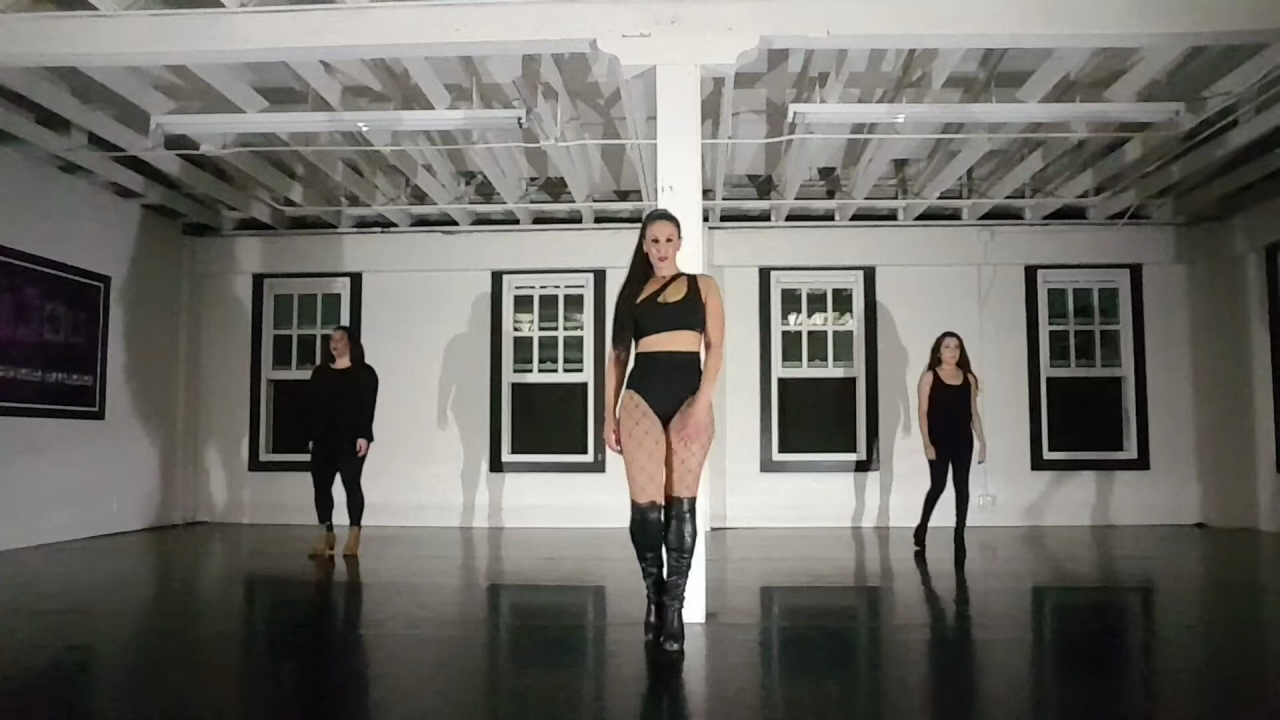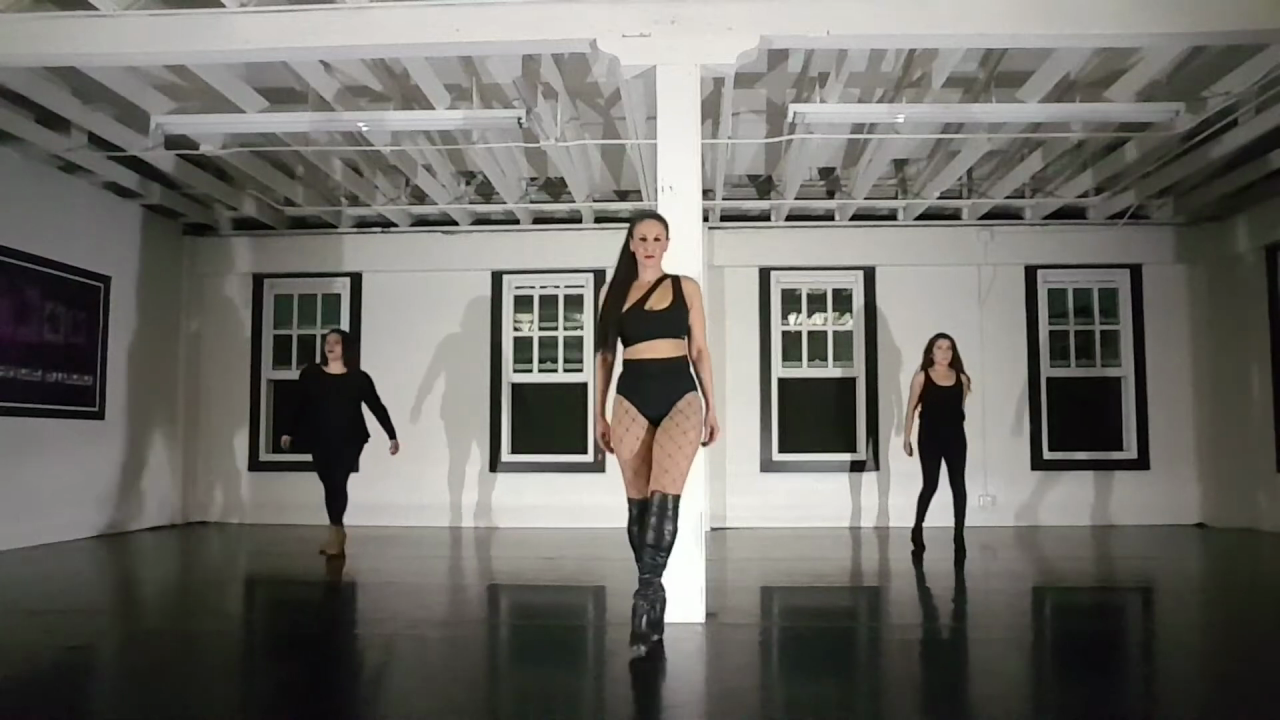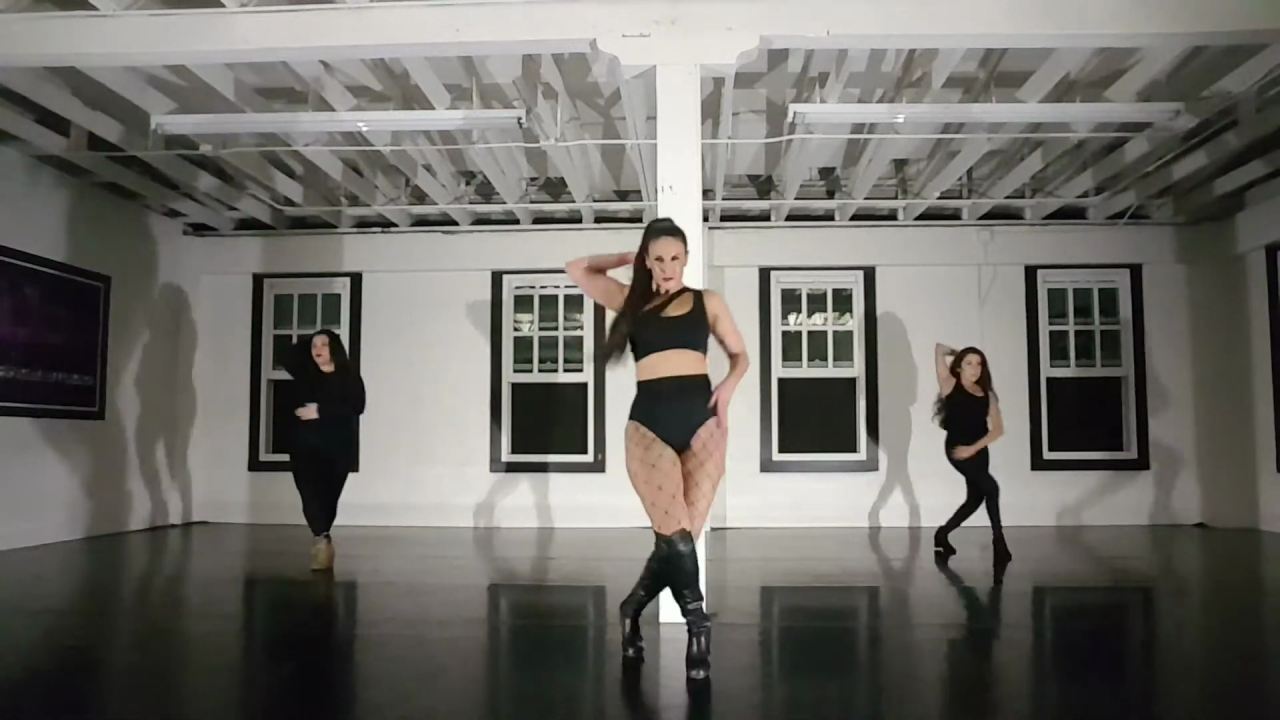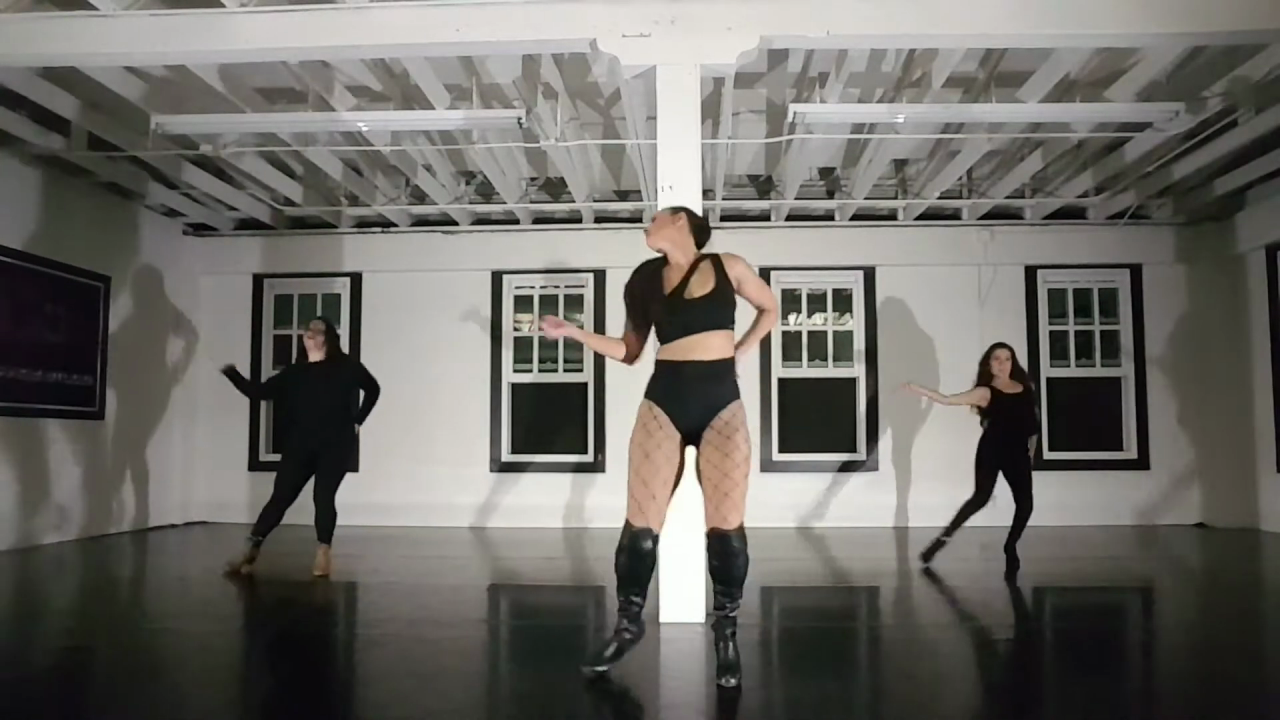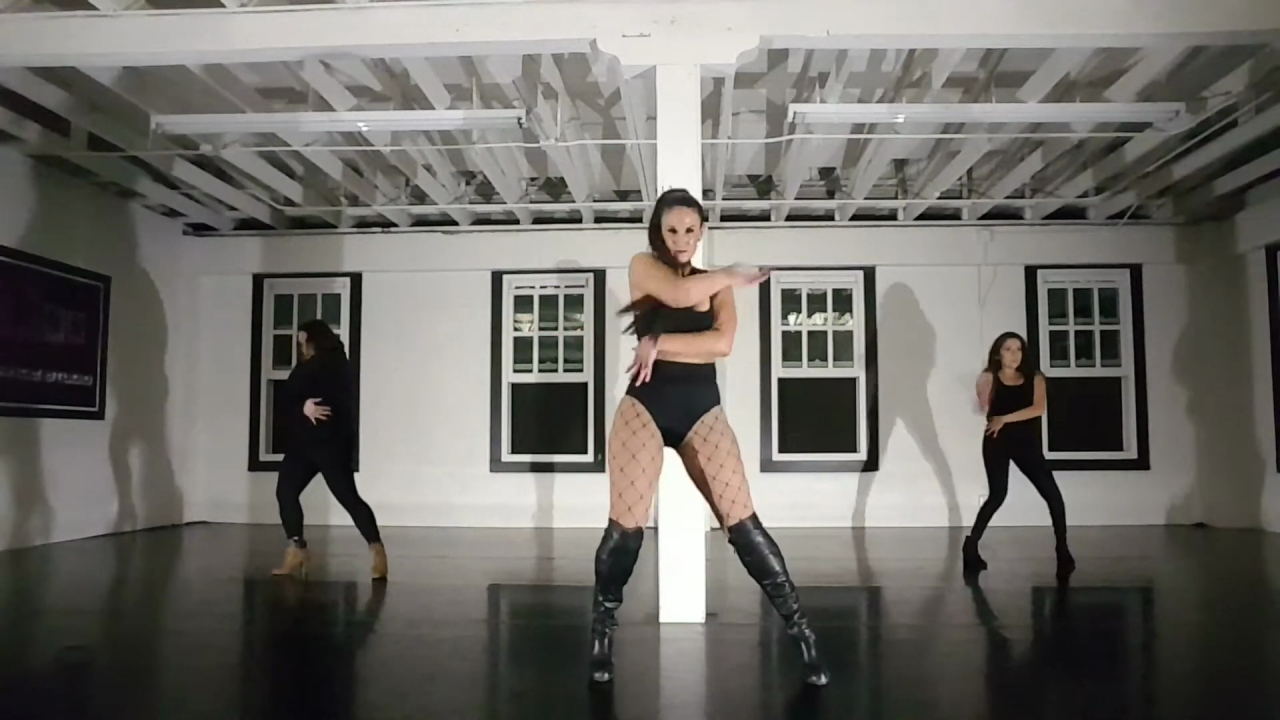
dt=1s
person 1, frame 1
left shoulder: (702, 285)
right shoulder: (631, 290)
left elbow: (715, 346)
right elbow: (617, 355)
left wrist: (703, 398)
right wrist: (610, 414)
left hip: (689, 393)
right hip: (641, 395)
left knee: (681, 503)
right knee: (645, 503)
left ankle: (674, 607)
right ankle: (654, 595)
person 1, frame 2
left shoulder: (686, 287)
right shoulder: (615, 290)
left elbow: (700, 349)
right elbow: (606, 354)
left wrist: (712, 407)
right wrist: (600, 414)
left hip: (679, 396)
right hip: (632, 398)
left knee: (665, 497)
right knee: (640, 504)
left ankle: (645, 603)
right ankle: (654, 593)
person 1, frame 3
left shoulder: (706, 301)
right shoulder: (632, 301)
left elbow: (739, 354)
right elbow: (576, 270)
left wrist: (728, 384)
right wrist: (624, 260)
left hip: (701, 420)
right hip: (648, 424)
left knee: (683, 537)
right knee: (673, 532)
left ankle: (634, 605)
right ankle: (697, 624)
person 1, frame 4
left shoulder: (727, 266)
right shoulder: (646, 279)
left elbow: (770, 308)
right elbow: (629, 351)
left wrist: (740, 350)
right wrist: (575, 332)
left hip: (721, 404)
right hip: (663, 402)
left knee: (726, 525)
right knee: (641, 525)
left ankle: (724, 630)
right ankle: (630, 623)
person 1, frame 5
left shoulder: (716, 284)
right shoulder: (644, 265)
left elbow: (724, 340)
right elbow: (680, 293)
left wrist: (663, 342)
right wrist: (729, 276)
left hip: (702, 406)
right hip: (645, 402)
left knee: (742, 521)
right knee: (627, 522)
left ankle: (801, 629)
right ankle: (602, 627)
person 2, frame 1
left shoulder: (364, 373)
right shoulder: (320, 372)
left elbow: (368, 406)
right elbow: (313, 407)
left wrist: (364, 435)
right wrist: (312, 437)
left hip: (351, 439)
right hip: (323, 438)
left knee: (351, 484)
right knee: (320, 485)
left ankle: (354, 535)
right ankle: (327, 535)
person 2, frame 2
left shoulder: (358, 378)
right shoulder: (310, 374)
left elbow: (377, 407)
right elbow: (300, 407)
left wrist: (393, 436)
right wrist: (290, 433)
left hip: (349, 441)
right hip: (320, 441)
left knee: (337, 483)
right knee: (331, 486)
left ankle: (334, 534)
right ankle: (336, 532)
person 2, frame 3
left shoulder: (348, 376)
right shoulder: (306, 372)
left elbow: (356, 406)
right elbow: (287, 357)
left wrist: (320, 410)
right wrist: (306, 345)
left hip: (338, 448)
right hip: (305, 447)
left knee: (329, 497)
right knee: (310, 495)
left ankle: (321, 540)
right ankle: (323, 542)
person 2, frame 4
left shoulder: (344, 365)
right shoulder: (294, 372)
left elbow: (372, 389)
right elbow: (259, 392)
left wrist: (357, 420)
right wrist: (232, 373)
left hip: (335, 445)
right hip: (299, 445)
left knee: (323, 498)
right knee: (280, 497)
left ankle: (323, 554)
right ankle: (251, 550)
person 2, frame 5
left shoulder: (334, 364)
right shoulder: (309, 367)
right elbow: (290, 398)
right wrist: (303, 406)
left hip: (332, 441)
right hip: (303, 442)
left knee: (348, 496)
right knee: (286, 492)
left ankle: (378, 552)
right ankle: (297, 553)
person 3, frame 1
left shoulder: (969, 378)
right shoulder: (929, 377)
left elbow: (974, 413)
right elbow: (923, 412)
left wrist: (982, 442)
right wrist: (926, 442)
left hip: (963, 438)
right hip: (939, 438)
left knee: (962, 486)
right knee: (939, 485)
left ankle: (959, 536)
right ankle: (922, 526)
person 3, frame 2
left shoulder: (962, 379)
right shoulder: (922, 377)
left elbow: (960, 409)
right elbow: (911, 408)
right wrist: (906, 437)
left hip: (956, 437)
right hip: (930, 437)
left knee: (958, 485)
right knee: (930, 485)
left ankle: (959, 536)
right ankle: (917, 529)
person 3, frame 3
left shoulder: (988, 395)
right shoulder: (950, 385)
left elbow: (997, 430)
right elbow: (939, 349)
left wrist: (973, 447)
right wrist: (956, 354)
left hip: (977, 450)
right hip: (957, 448)
left knee: (974, 499)
right knee: (991, 488)
left ankle: (943, 534)
right ankle: (999, 540)
person 3, frame 4
left shoulder: (1025, 387)
right shoulder: (985, 391)
left elbow: (1033, 420)
right elbow: (952, 400)
left wrist: (1032, 445)
right wrist: (921, 390)
left hip: (1018, 451)
right hip: (992, 448)
left knee: (1025, 502)
right knee: (982, 496)
left ankle: (1010, 548)
right ankle: (942, 539)
person 3, frame 5
left shoulder: (1034, 378)
right shoulder: (988, 378)
left elbow: (1039, 408)
right elbow: (984, 407)
left wrist: (1004, 419)
right wrist: (983, 402)
left hip: (1026, 442)
right hip: (996, 442)
left knee: (1052, 493)
right knee: (997, 496)
left ankle: (1062, 549)
right ankle: (971, 546)
